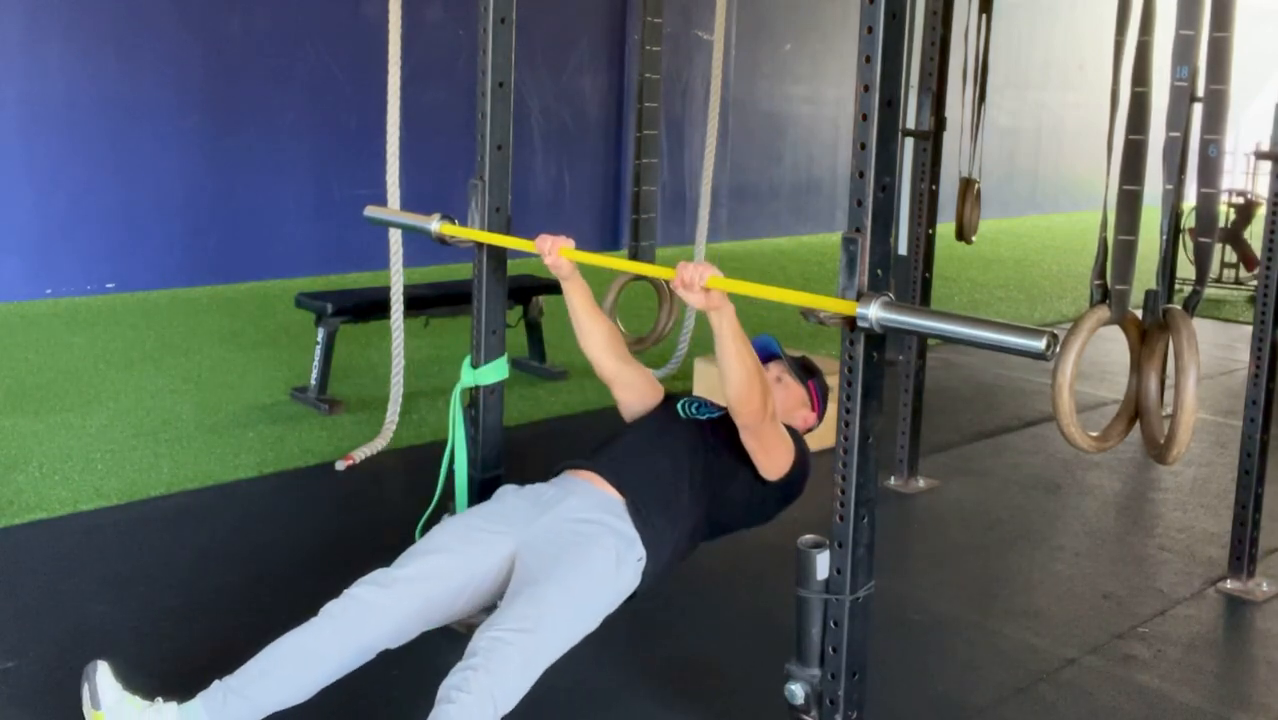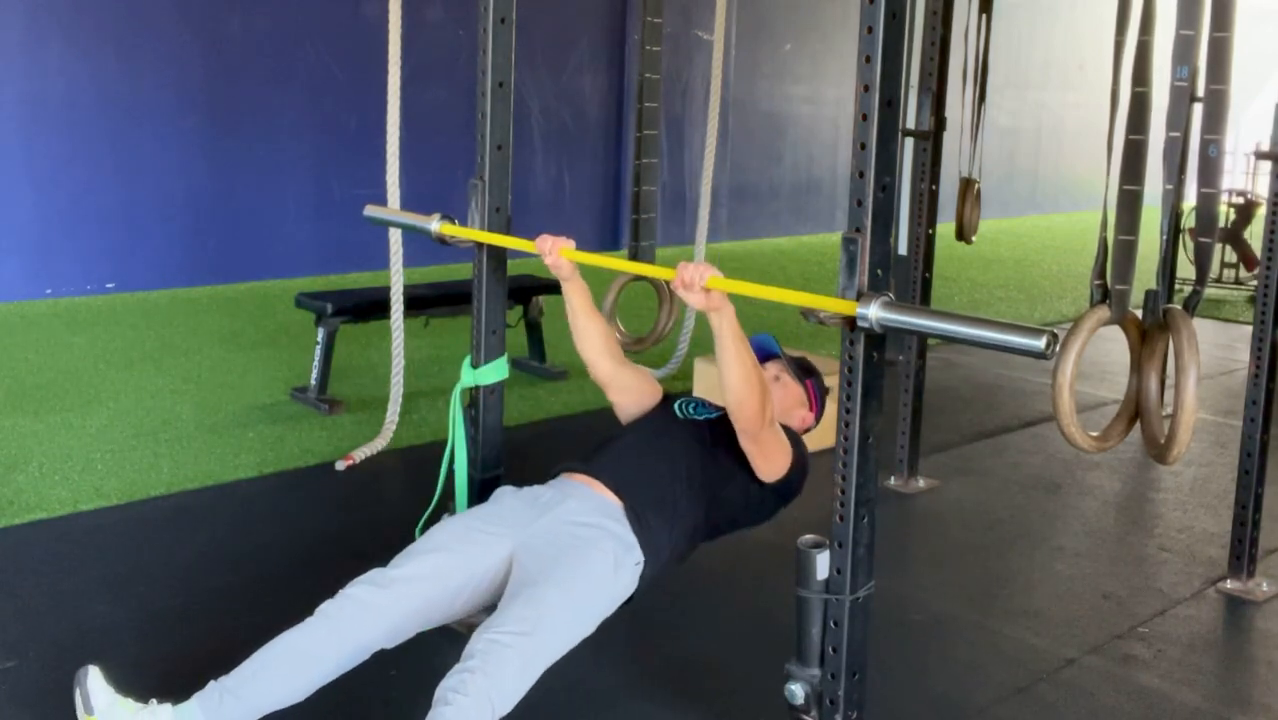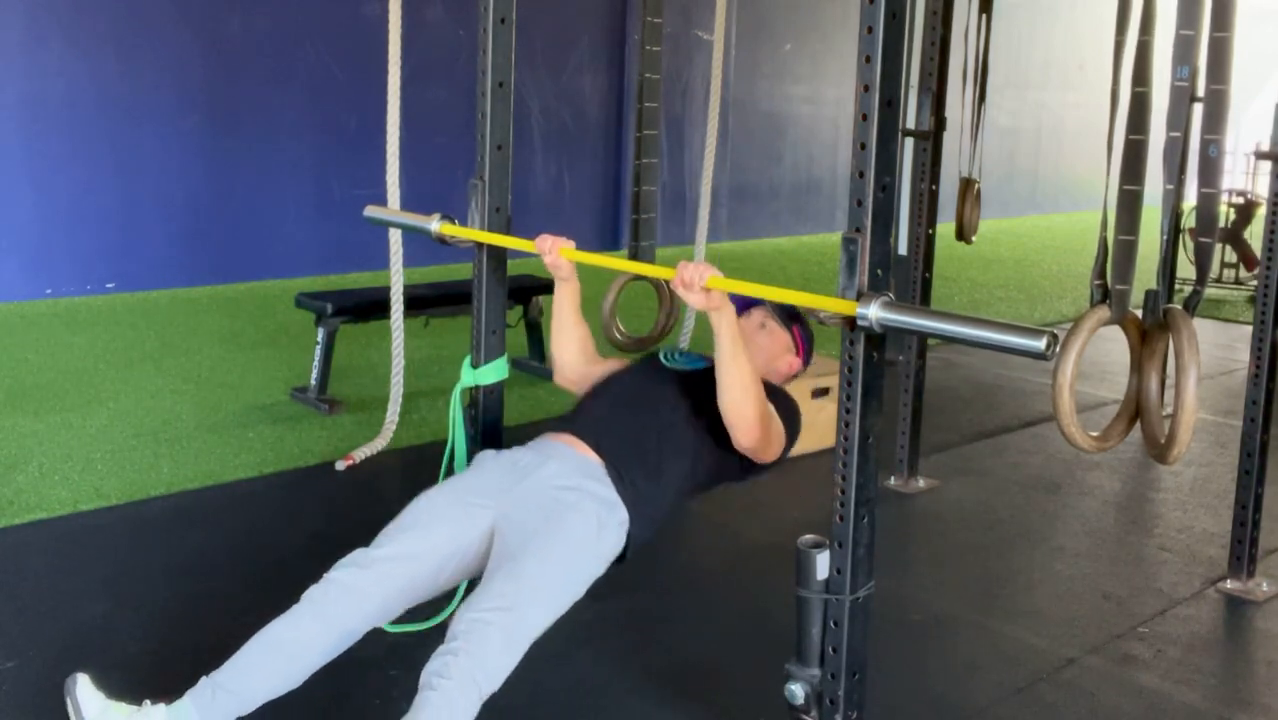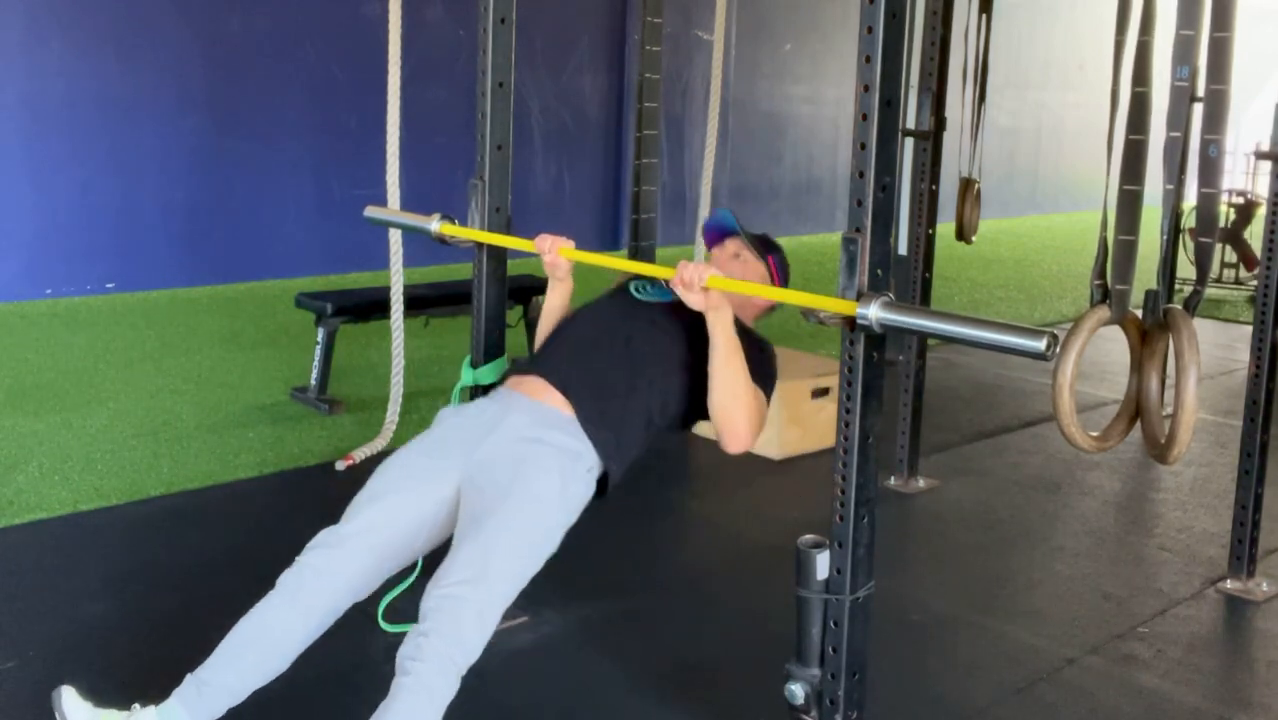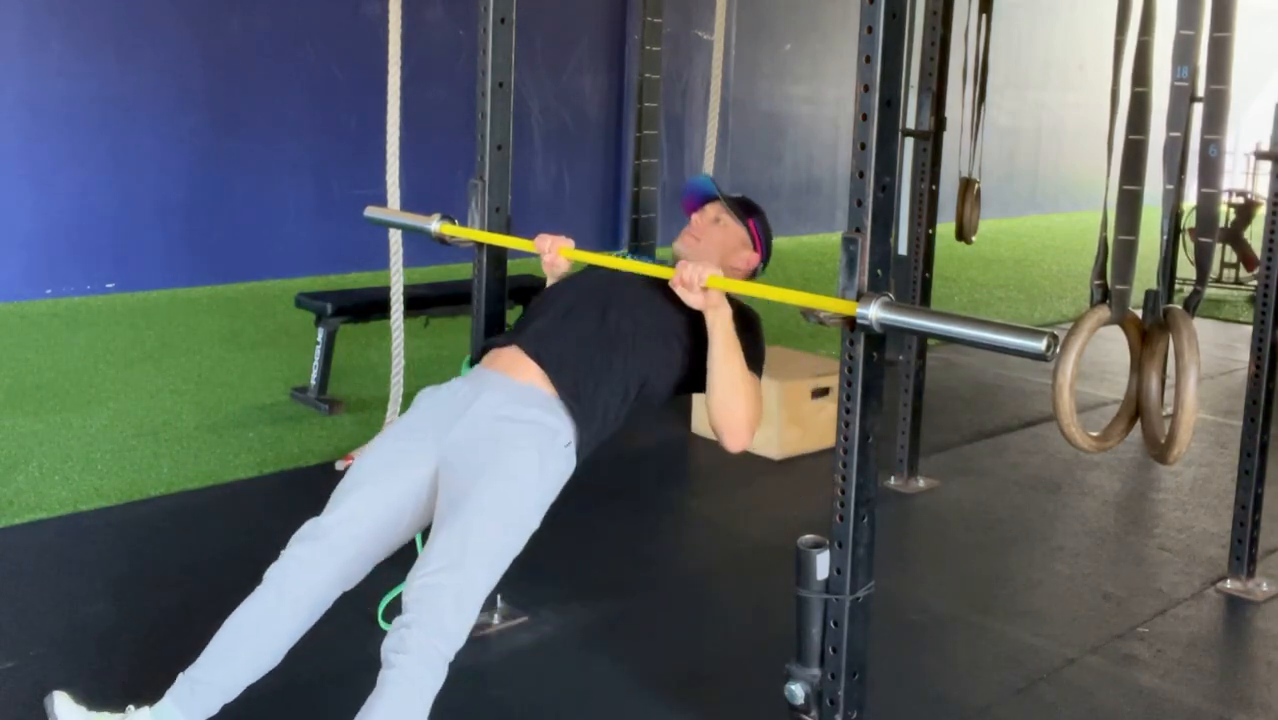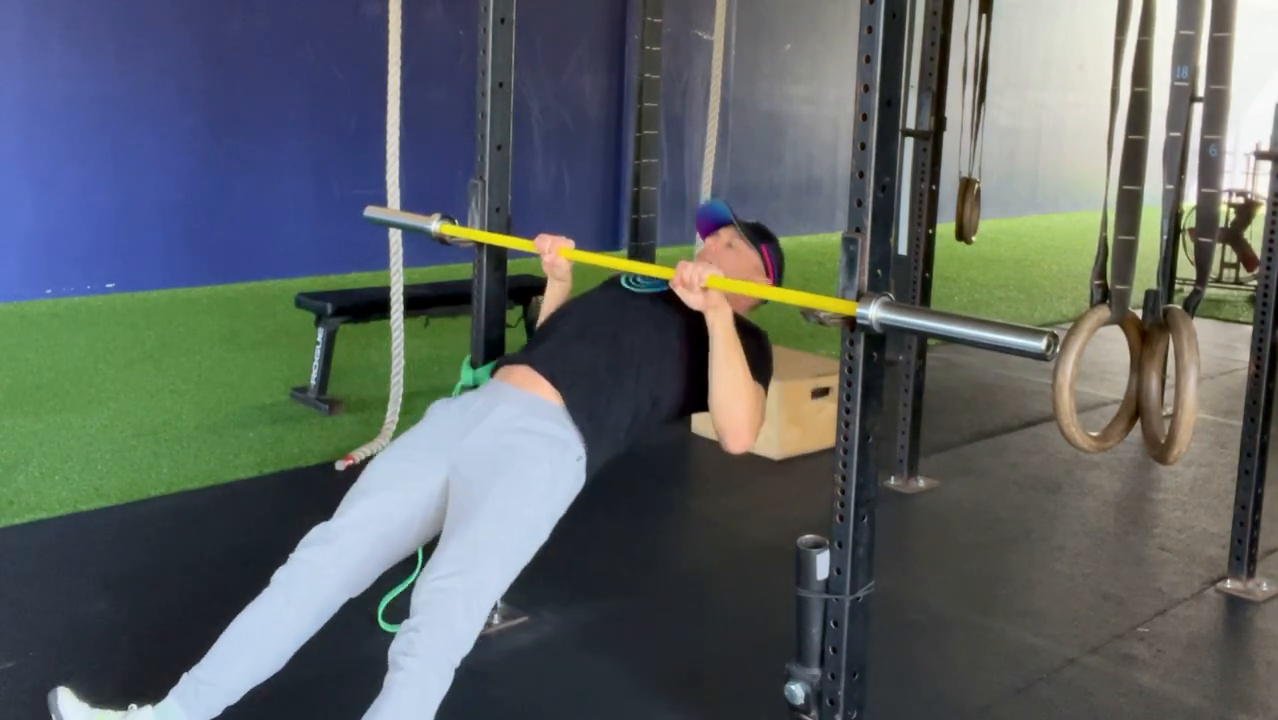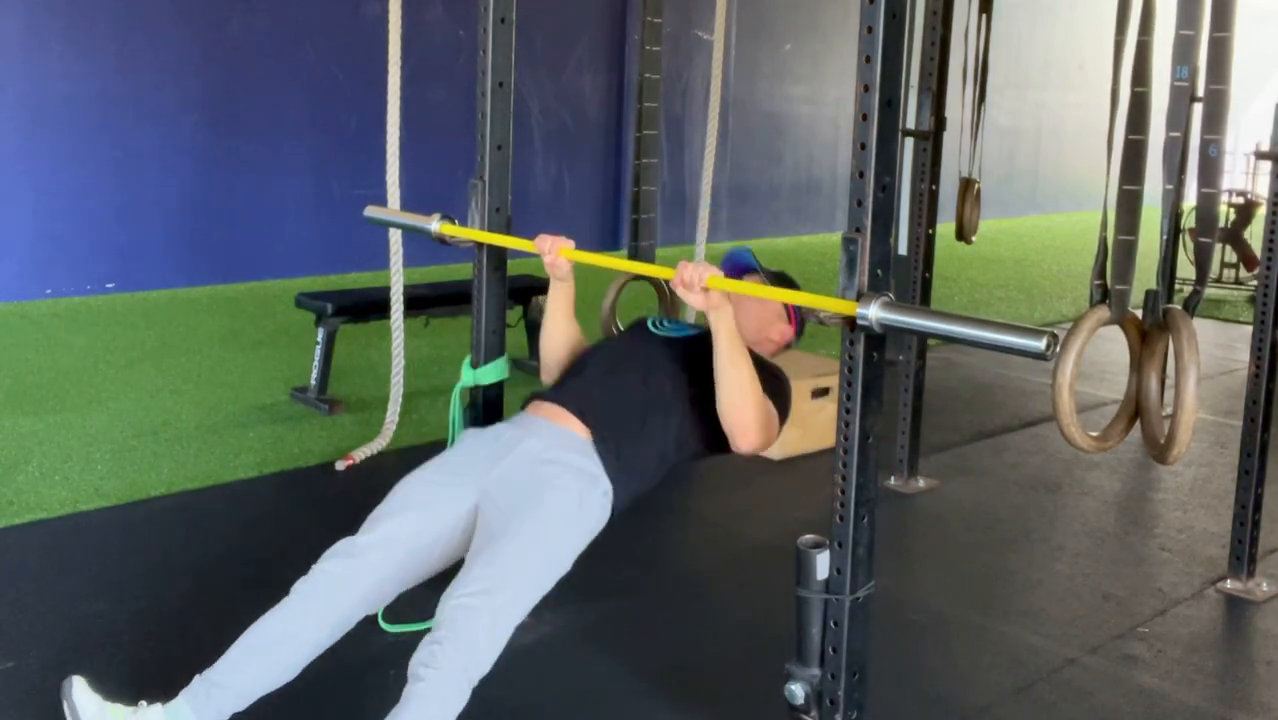
dt=0.2s
person 1, frame 1
left shoulder: (777, 464)
right shoulder: (682, 412)
left elbow: (751, 411)
right elbow: (611, 359)
left wrist: (719, 310)
right wrist: (567, 273)
left hip: (606, 539)
right hip: (532, 503)
right knee: (378, 601)
person 1, frame 2
left shoulder: (776, 463)
right shoulder: (681, 412)
left elbow: (752, 416)
right elbow: (607, 364)
left wrist: (720, 311)
right wrist: (568, 274)
left hip: (604, 541)
right hip: (529, 506)
right knee: (373, 603)
person 1, frame 3
left shoulder: (772, 412)
right shoulder: (674, 366)
left elbow: (747, 430)
right elbow: (574, 369)
left wrist: (718, 311)
right wrist: (564, 276)
left hip: (589, 506)
right hip: (514, 469)
left knee: (477, 645)
right knee: (360, 583)
person 1, frame 4
left shoulder: (745, 347)
right shoulder: (643, 294)
left elbow: (737, 434)
left wrist: (717, 308)
right wrist: (560, 279)
left hip: (556, 453)
right hip: (480, 419)
left knee: (451, 619)
right knee: (332, 562)
person 1, frame 5
left shoulder: (727, 322)
right shoulder: (634, 273)
left elbow: (736, 433)
left wrist: (716, 309)
right wrist: (557, 277)
left hip: (532, 430)
right hip: (457, 400)
left knee: (434, 604)
right knee: (317, 556)
person 1, frame 6
left shoulder: (736, 338)
right shoulder: (639, 285)
left elbow: (737, 434)
left wrist: (717, 312)
right wrist: (558, 278)
left hip: (543, 443)
right hip: (471, 412)
left knee: (444, 608)
right knee: (327, 559)
person 1, frame 7
left shoulder: (759, 379)
right shoulder: (663, 333)
left elbow: (747, 434)
right elbow: (559, 372)
left wrist: (720, 311)
right wrist: (561, 281)
left hip: (571, 475)
right hip: (498, 443)
left knee: (467, 623)
right knee: (347, 573)
